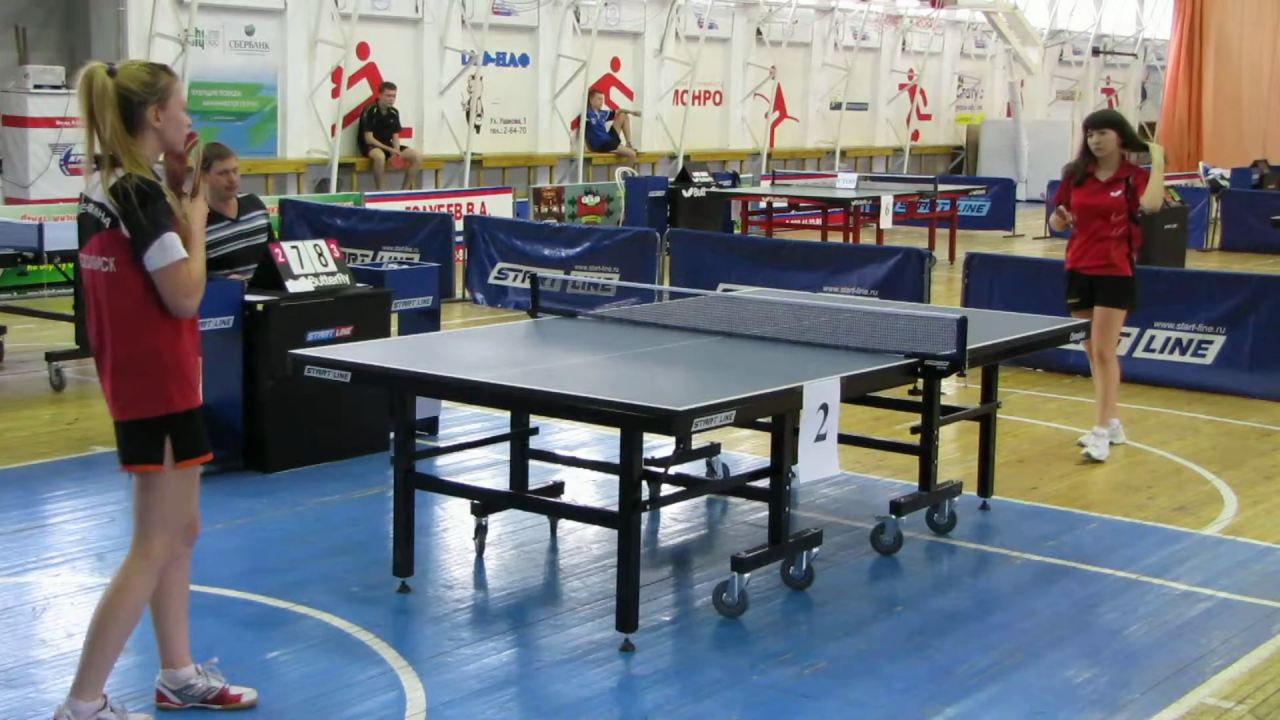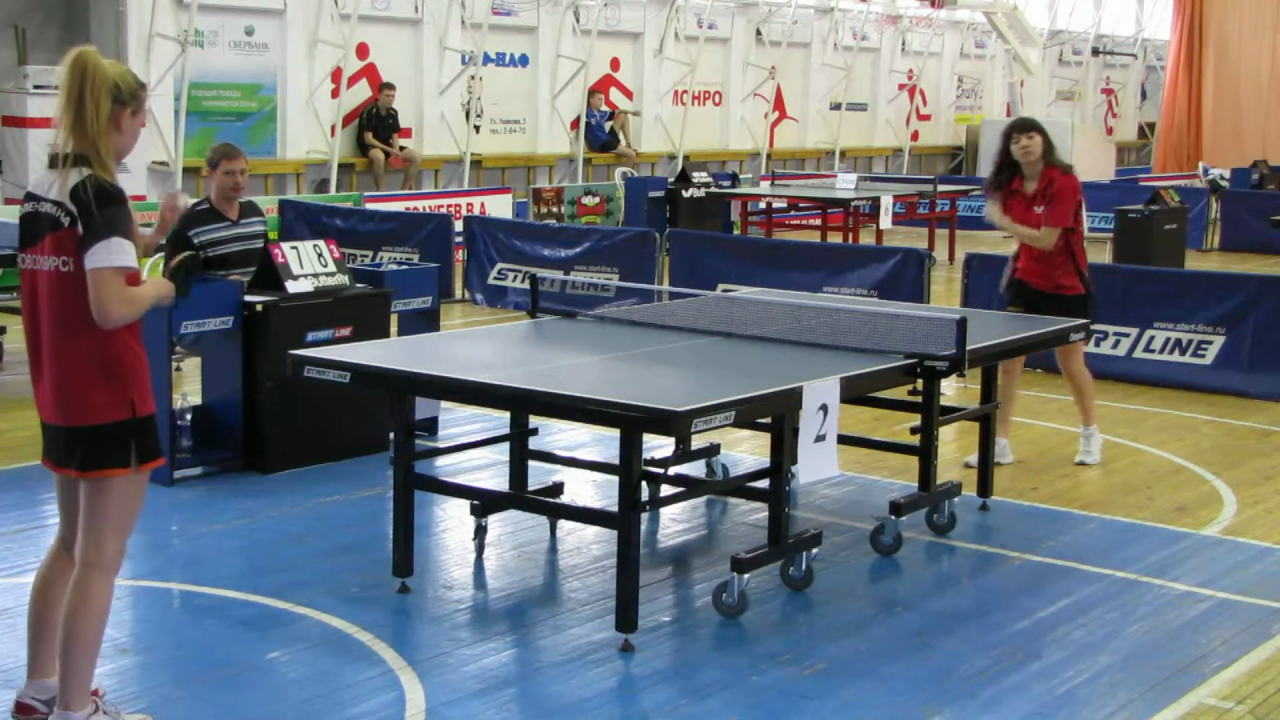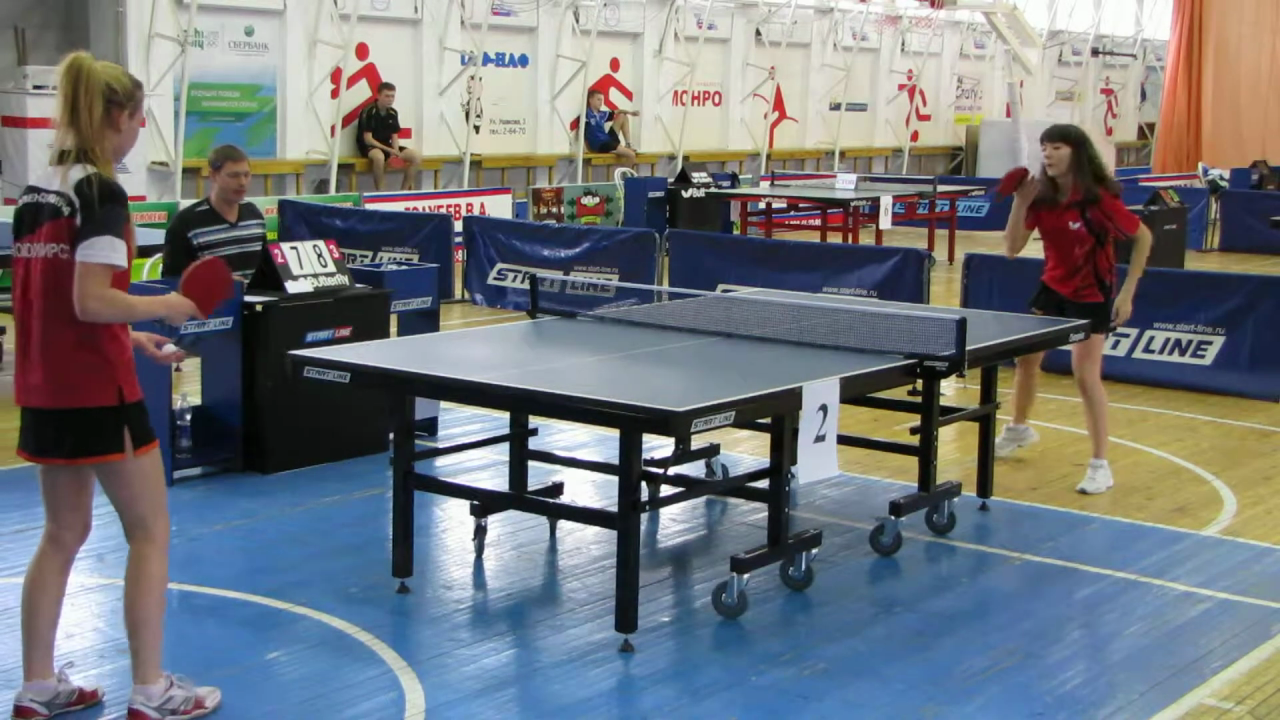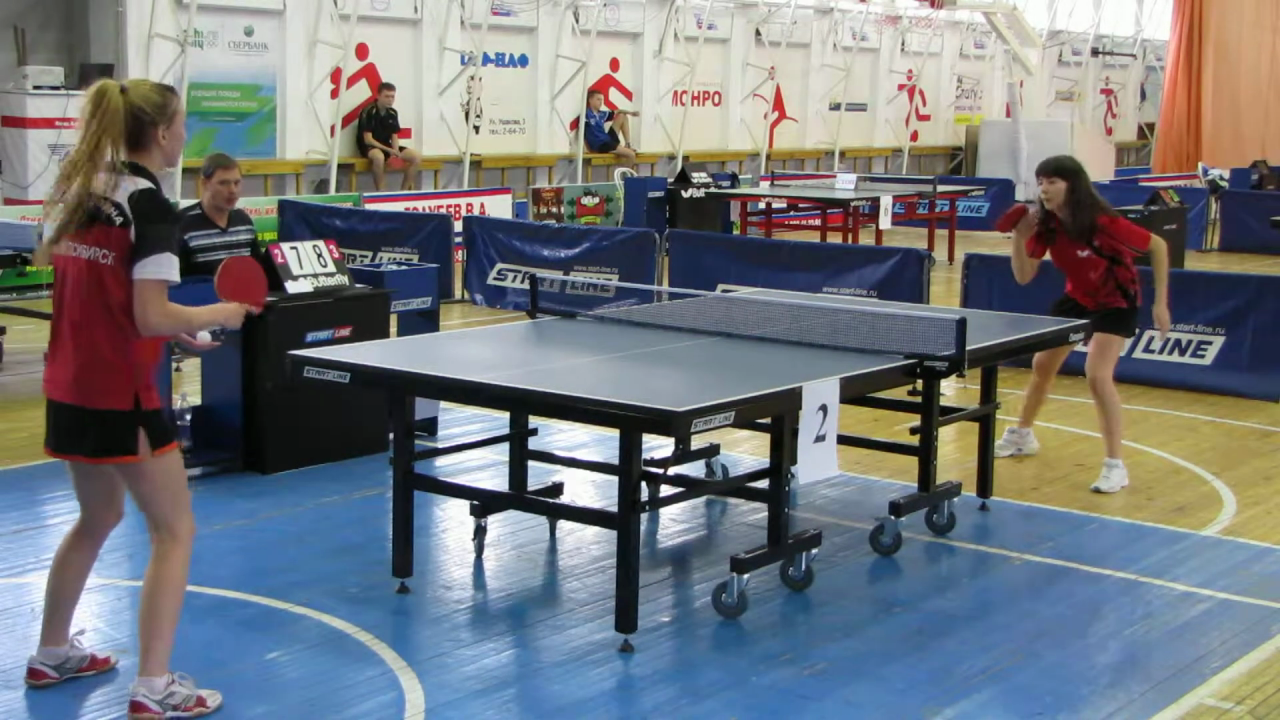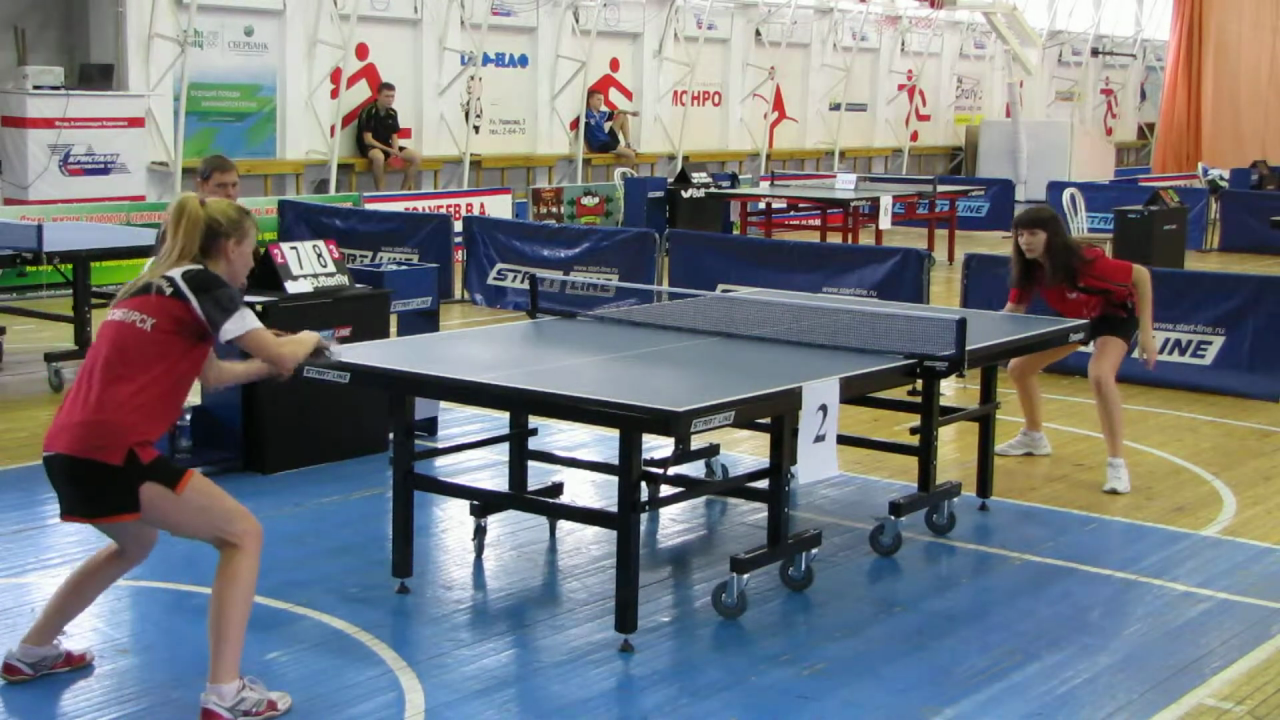
dt=1s
person 1, frame 1
left shoulder: (106, 185)
right shoulder: (140, 193)
left elbow: (153, 268)
right elbow: (185, 297)
left wrist: (178, 191)
right wrist: (195, 223)
left hip: (137, 384)
right hip: (159, 389)
left knee: (178, 535)
right knee: (153, 550)
person 1, frame 2
left shoulder: (40, 190)
right shoulder: (99, 193)
right elbow: (110, 308)
left wrist: (148, 238)
right wrist: (160, 288)
left hip: (59, 397)
right hip: (108, 398)
left knee: (70, 543)
right knee: (100, 557)
person 1, frame 3
left shoulder: (35, 189)
right shoulder: (100, 192)
left elbow: (52, 298)
right elbow: (91, 302)
left wrist: (127, 334)
right wrist: (164, 307)
left hip: (44, 391)
right hip: (97, 392)
left knee: (62, 534)
right knee: (150, 536)
person 1, frame 4
left shoulder: (85, 197)
right shoulder: (151, 206)
right elbow: (151, 317)
left wrist: (178, 327)
right wrist: (216, 313)
left hip: (70, 390)
right hip: (119, 395)
left knee: (99, 517)
right knee: (174, 532)
left ankle: (51, 653)
person 1, frame 5
left shoulder: (151, 286)
right shoulder: (201, 284)
left elbow: (208, 370)
right elbow: (281, 358)
left wrist: (262, 363)
right wrist: (307, 338)
left hip: (65, 450)
right hip: (111, 454)
left knee: (135, 543)
right knee: (242, 535)
person 2, frame 1
left shoulder: (1135, 177)
right shoulder: (1075, 175)
left elbow: (1152, 205)
right elbow: (1057, 223)
left wrist: (1157, 160)
right wrist: (1061, 218)
left hip: (1115, 273)
right hip: (1079, 271)
left knee: (1104, 351)
right knee: (1093, 352)
left ankle: (1101, 432)
right ankle: (1111, 424)
person 2, frame 2
left shoulder: (1065, 183)
right shoulder: (1009, 186)
left elbow: (1046, 240)
left wrist: (1001, 222)
right wrist: (1020, 245)
left hip: (1066, 287)
right hip: (1026, 283)
left knee: (1071, 366)
right knee: (1008, 363)
left ankle: (1090, 433)
right ankle: (999, 444)
person 2, frame 3
left shoulder: (1099, 199)
right shoulder: (1042, 195)
left elbow: (1143, 238)
right elbow: (1013, 248)
left wrist: (1127, 292)
right wrist: (1020, 203)
left hip: (1091, 296)
right hip: (1052, 288)
left knee: (1085, 376)
right knee: (1025, 358)
left ankle: (1100, 466)
right ankle: (1019, 429)
person 2, frame 4
left shoulder: (1102, 222)
right shoulder: (1044, 223)
left elbow: (1158, 247)
right elbow: (1023, 277)
left wrist: (1160, 303)
right wrist: (1019, 238)
left hip: (1115, 303)
right hip: (1075, 299)
left knee: (1097, 375)
right knee: (1042, 366)
left ankle: (1115, 465)
right ankle: (1021, 434)
person 2, frame 5
left shoulder: (1084, 262)
right shoulder: (1028, 269)
left elbow: (1141, 275)
right elbow: (1012, 313)
left wrist: (1146, 331)
left hip: (1115, 315)
right hip: (1073, 318)
left knee: (1100, 377)
right knee: (1019, 368)
left ankle: (1117, 464)
right ankle: (1033, 436)
